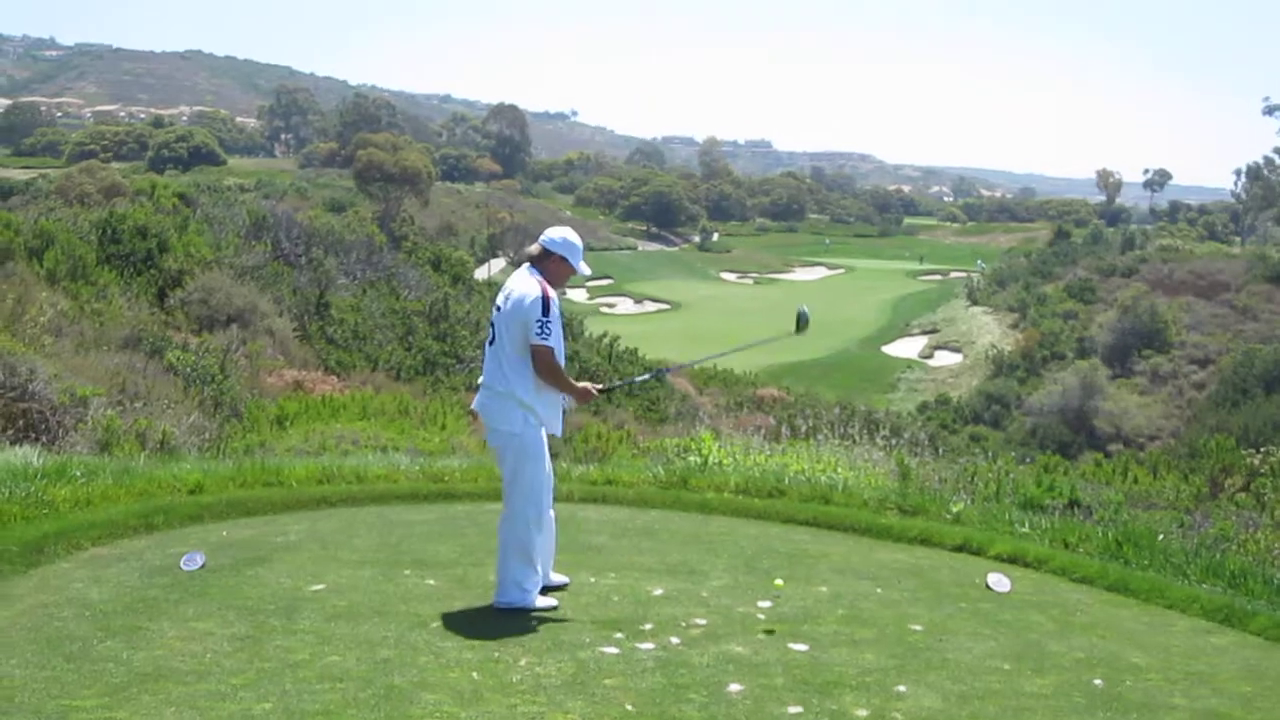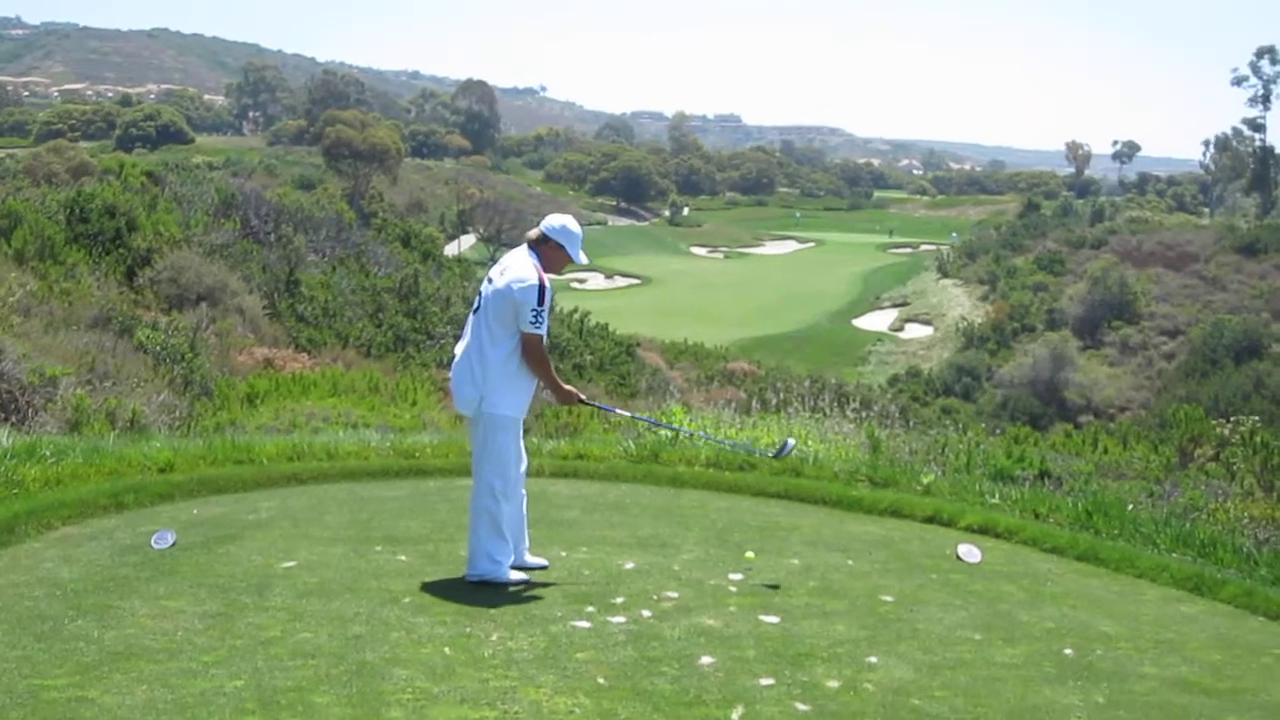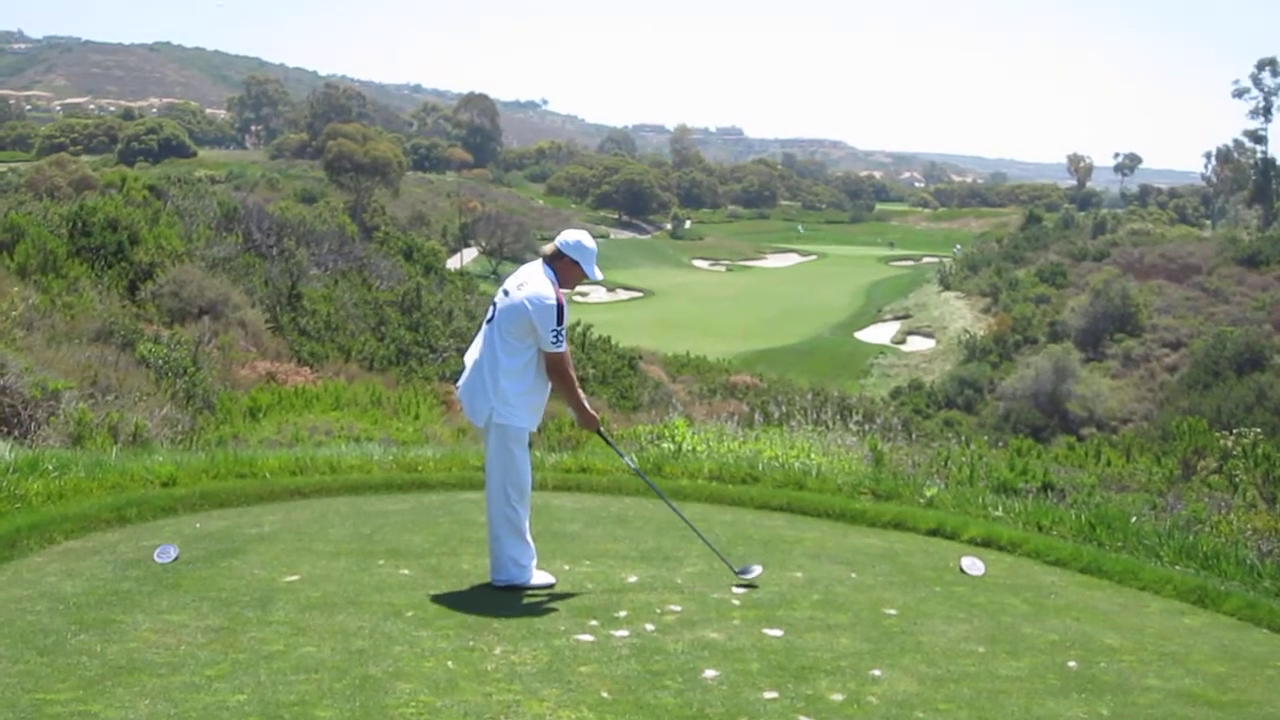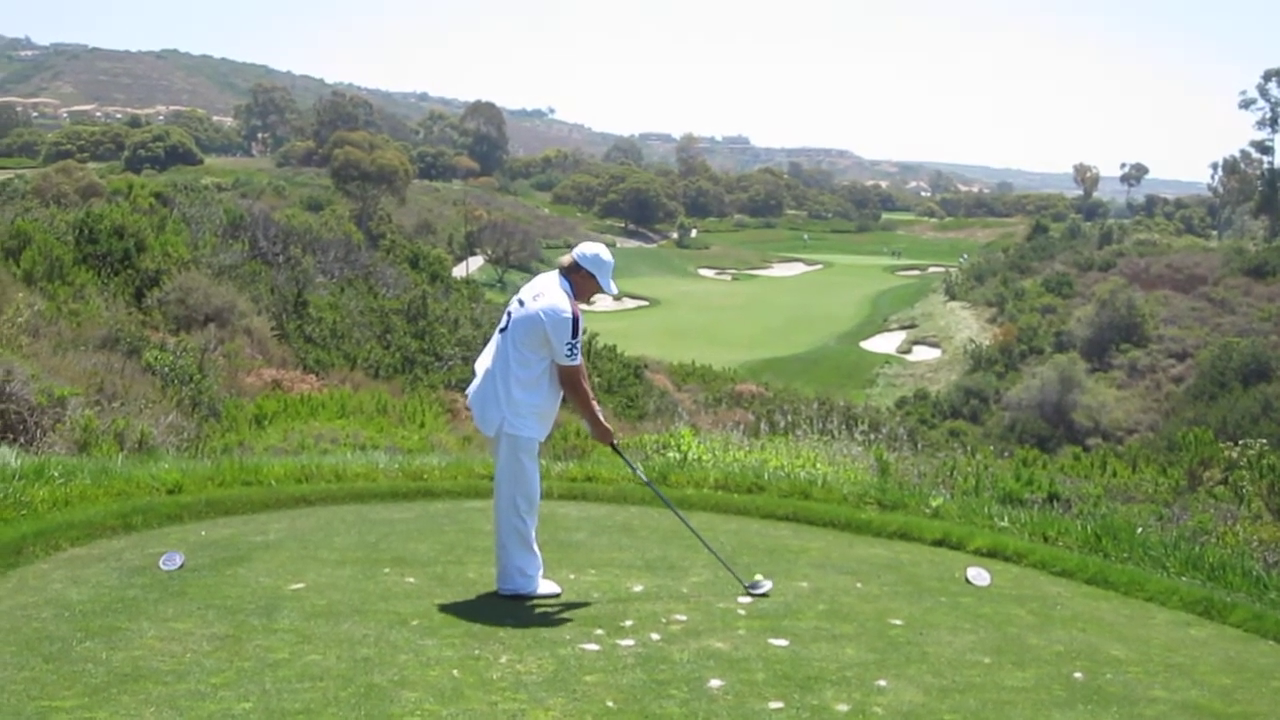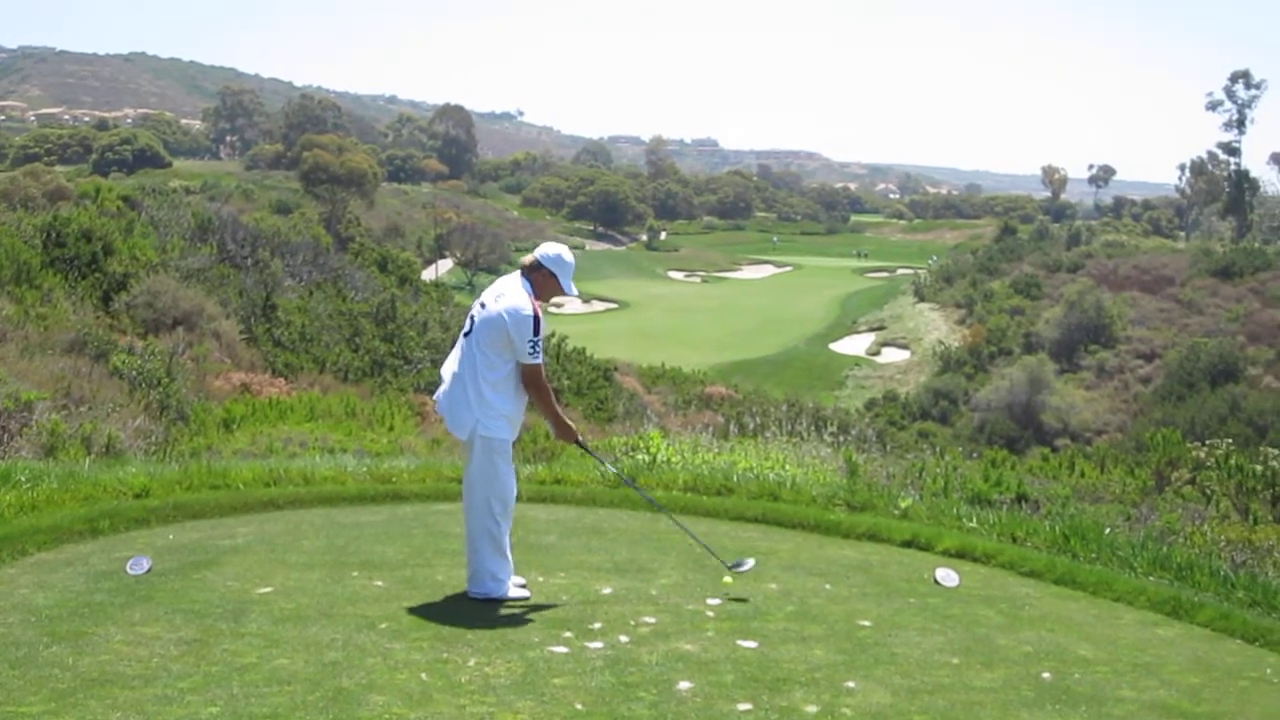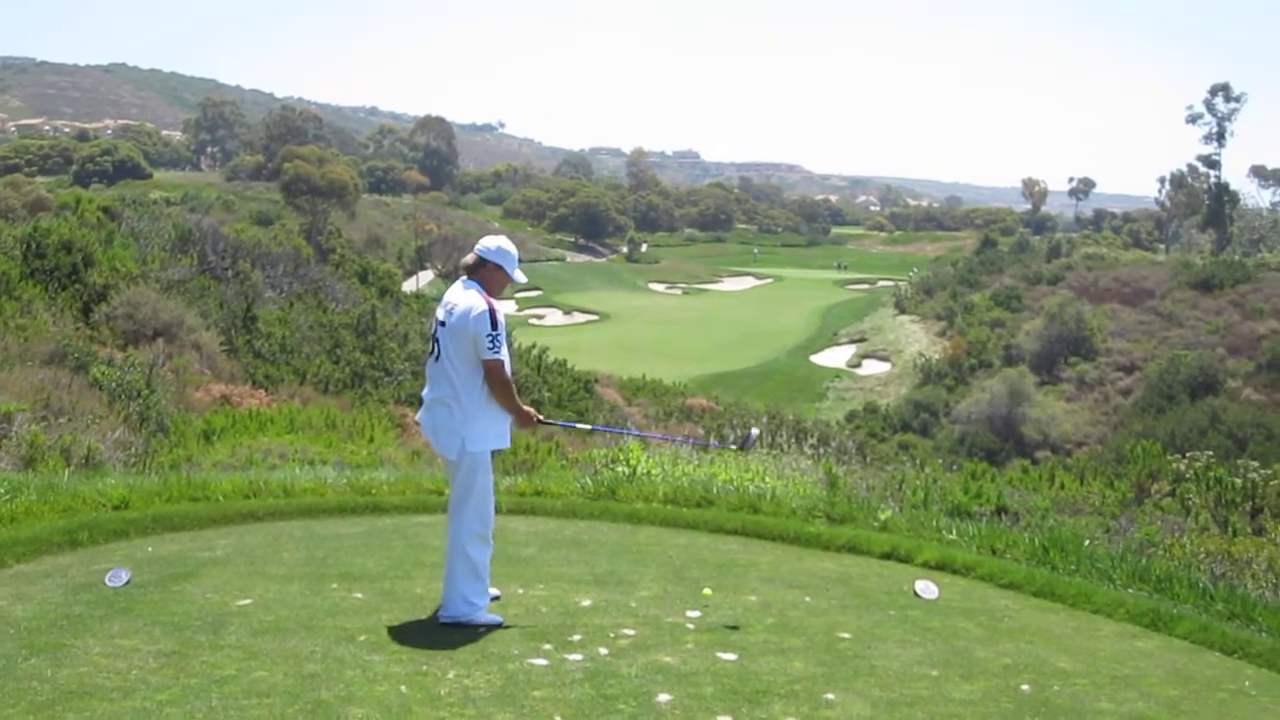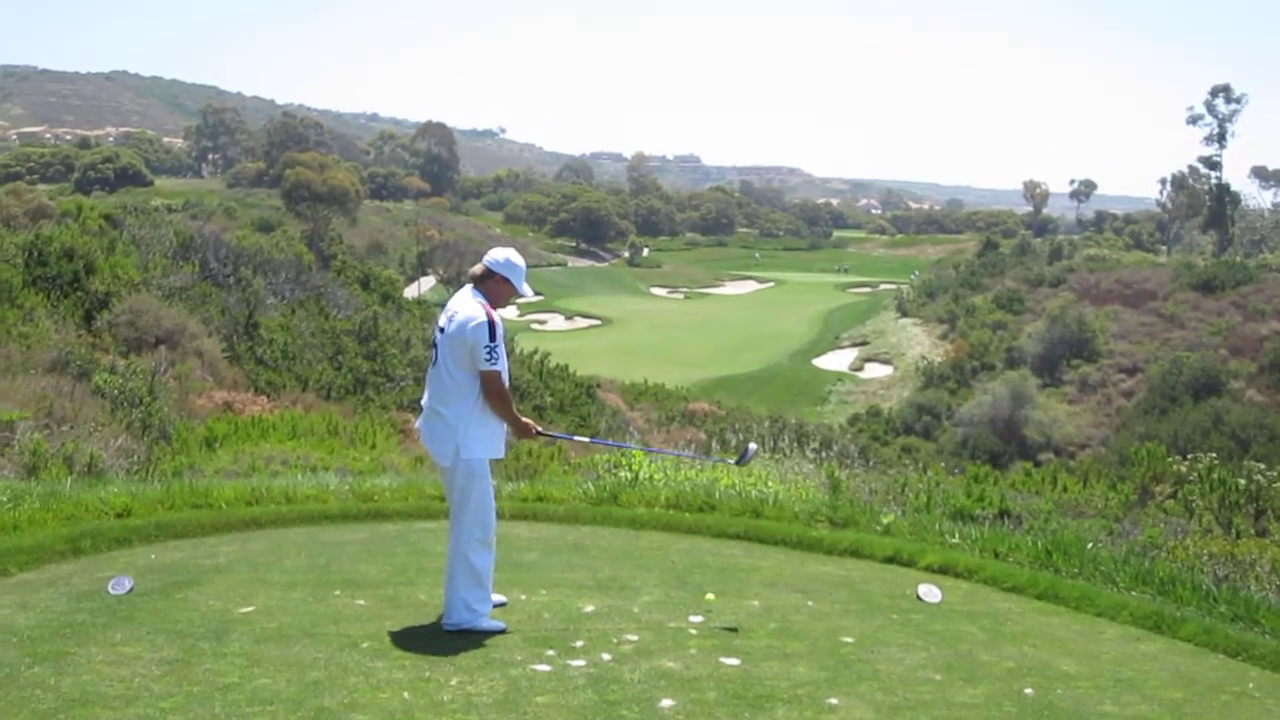
dt=0.7s
person 1, frame 1
left shoulder: (520, 281)
right shoulder: (541, 295)
right elbow: (545, 365)
left wrist: (565, 390)
right wrist: (577, 391)
left hip: (516, 405)
right hip: (518, 412)
left knee: (537, 492)
right knee: (525, 501)
left ankle: (536, 571)
right ankle: (516, 591)
person 1, frame 2
left shoulder: (515, 259)
right shoulder: (533, 281)
right elbow: (533, 351)
left wrist: (548, 384)
right wrist: (558, 389)
left hip: (492, 382)
right hip: (493, 389)
left knee: (510, 472)
right knee: (496, 478)
left ankle: (512, 552)
right ankle: (487, 565)
person 1, frame 3
left shoulder: (530, 274)
right shoulder: (547, 298)
left elbow: (558, 353)
right elbow: (556, 369)
left wrist: (578, 394)
right wrist: (581, 410)
left hip: (495, 390)
right hip: (503, 398)
left knee: (510, 485)
right knee: (511, 487)
left ankle: (514, 564)
right ankle: (514, 570)
person 1, frame 4
left shoulder: (545, 283)
right shoulder: (563, 311)
left elbow: (574, 364)
right elbow: (571, 380)
left wrist: (593, 405)
right wrist: (596, 423)
left hip: (504, 398)
right hip: (514, 408)
left knee: (517, 494)
right knee: (519, 496)
left ankle: (520, 571)
right ankle: (519, 580)
person 1, frame 5
left shoulder: (505, 285)
right shoulder: (525, 311)
right elbow: (532, 379)
left wrist: (550, 412)
right wrist: (558, 421)
left hip: (473, 402)
right hip: (484, 411)
left knee: (482, 492)
right knee: (495, 496)
left ankle: (487, 572)
right ankle: (490, 582)
person 1, frame 6
left shoulder: (454, 296)
right shoulder: (484, 310)
right elbow: (496, 378)
left wrist: (511, 409)
right wrist: (519, 412)
left hip: (451, 416)
right hip: (467, 426)
left knee: (469, 510)
right knee: (472, 516)
left ankle: (469, 586)
right ankle: (462, 606)
person 1, frame 7
left shoulder: (459, 302)
right shoulder: (484, 319)
right elbow: (493, 388)
left wrist: (508, 421)
right wrist: (517, 423)
left hip: (452, 425)
right hip: (464, 434)
left knee: (473, 517)
right knee: (475, 522)
left ankle: (474, 592)
right ankle: (464, 612)
